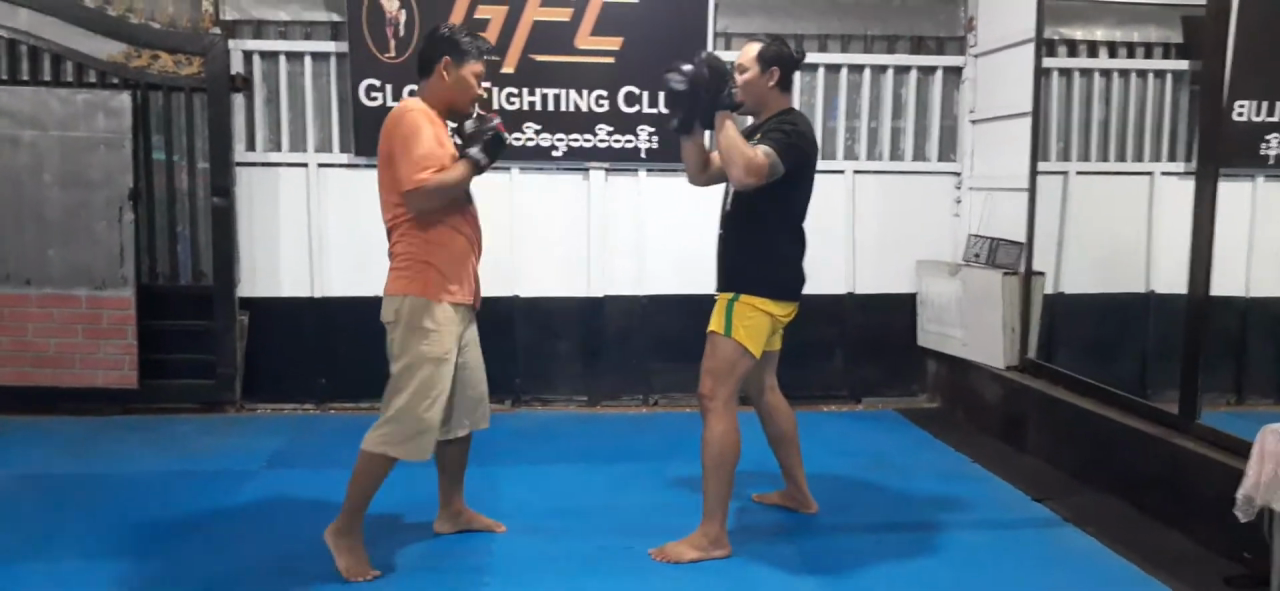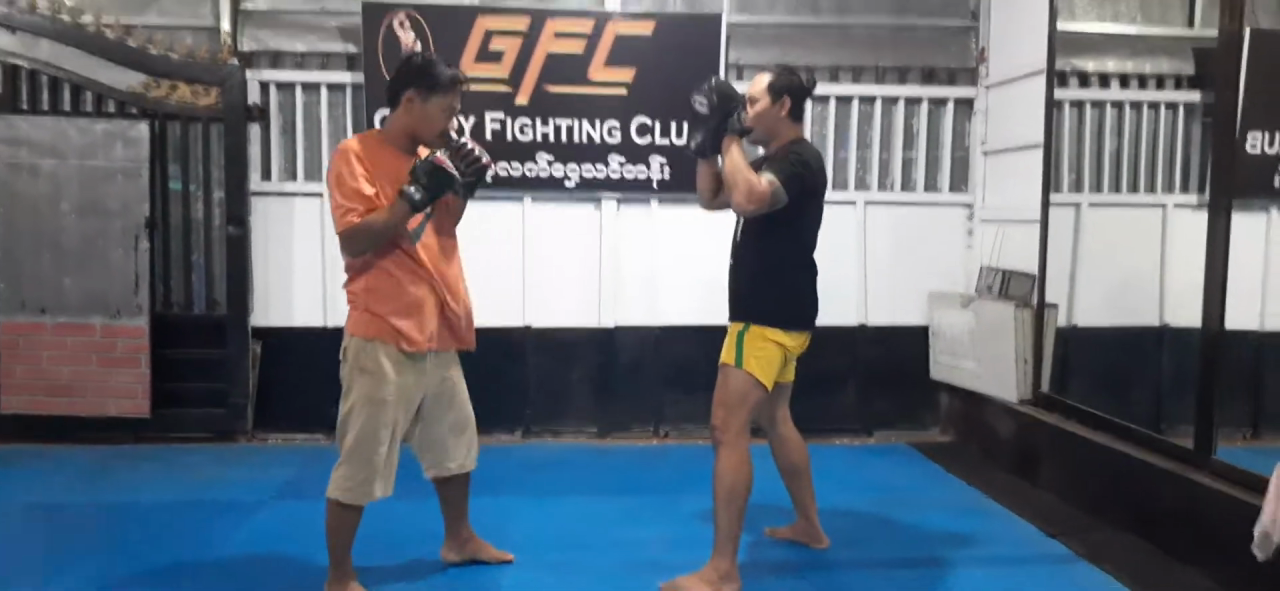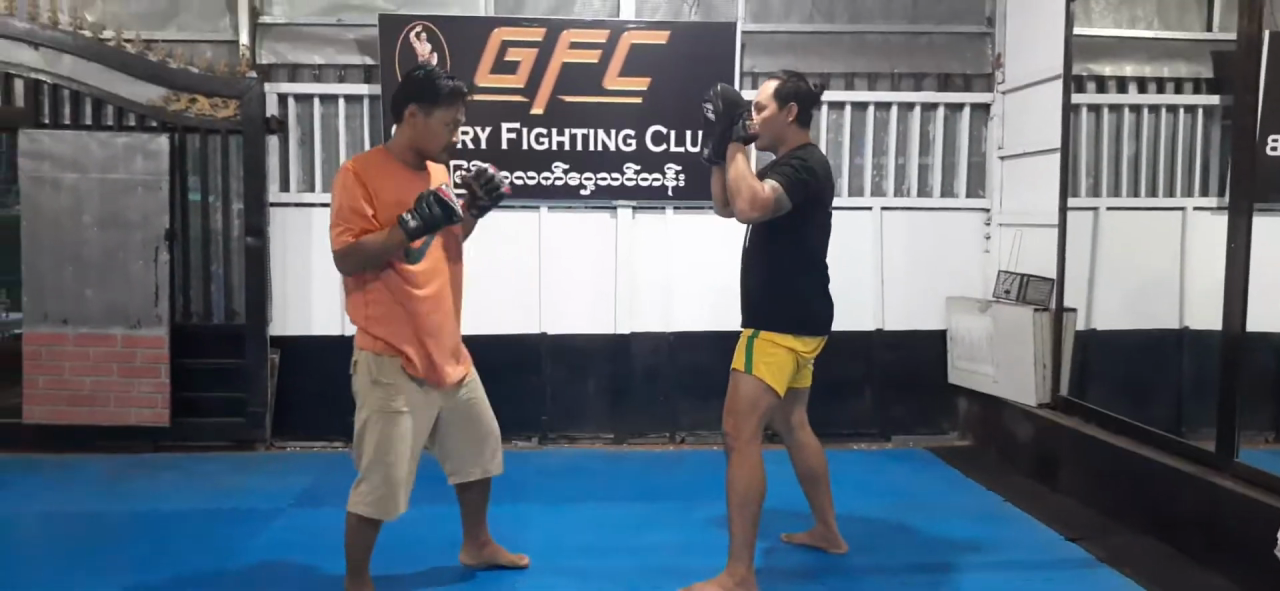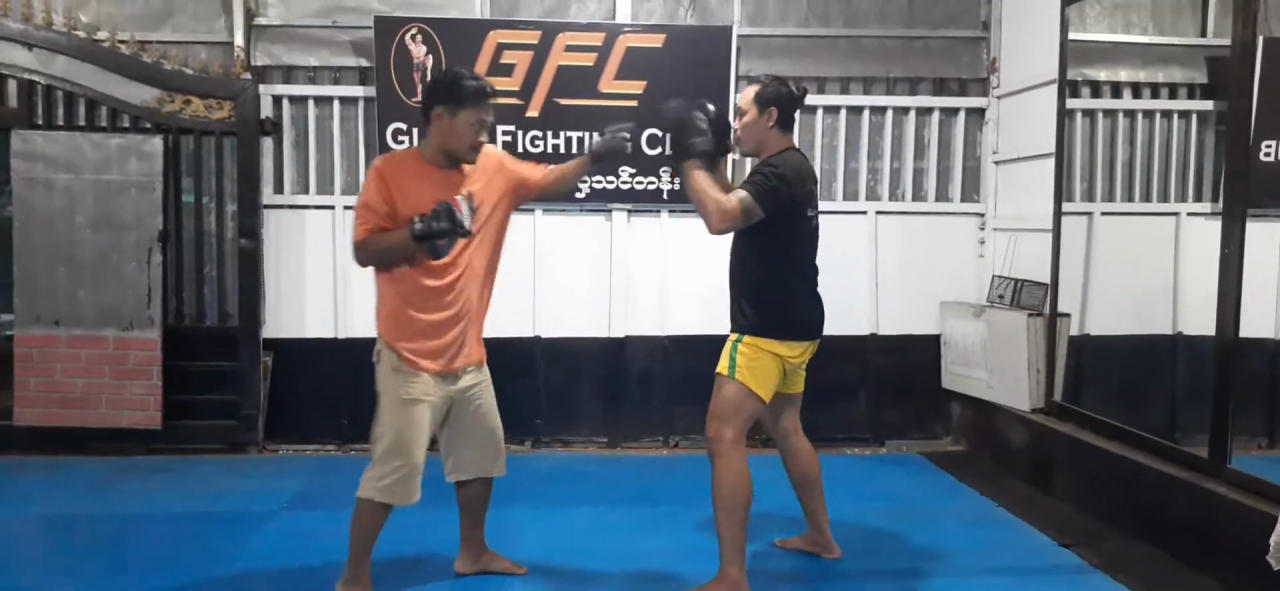
dt=0.3s
person 1, frame 1
left shoulder: (436, 123)
right shoulder: (411, 118)
right elbow: (419, 198)
left wrist: (474, 148)
right wrist: (474, 156)
left hip: (453, 295)
right hip: (421, 297)
left knee: (465, 405)
right knee: (409, 416)
left ankle: (452, 510)
right ankle: (345, 529)
person 1, frame 2
left shoulder: (425, 158)
right shoulder: (354, 154)
right elbow: (355, 240)
left wrist: (459, 188)
right wrist: (416, 194)
left hip: (437, 336)
right hip: (381, 341)
left knee: (455, 444)
right knee: (362, 461)
left ankle: (459, 540)
person 1, frame 3
left shoulder: (435, 171)
right shoulder: (359, 173)
right elbow: (347, 258)
left wrist: (477, 202)
right wrist: (411, 225)
left hip: (447, 351)
right hip: (388, 359)
left knee: (479, 448)
right knee: (382, 479)
left ankle: (477, 545)
person 1, frame 4
left shoulder: (492, 166)
right shoulder: (390, 171)
left elbow: (547, 180)
right elbow: (365, 251)
left wrist: (595, 154)
right wrist: (422, 230)
left hip: (467, 351)
right hip: (411, 354)
left knee: (482, 452)
right knee: (394, 465)
person 2, frame 1
left shoulder: (791, 130)
right shoulder: (759, 130)
left elbow: (745, 174)
right elbow: (700, 175)
left wrist: (721, 109)
right wrist: (689, 118)
left hip: (759, 287)
right hip: (758, 283)
left knee: (715, 396)
right knee: (761, 386)
left ankle: (712, 534)
right ankle: (798, 492)
person 2, frame 2
left shoulder: (799, 160)
right shoulder: (772, 160)
left elbow: (746, 200)
right elbow: (712, 197)
left wrist: (729, 135)
right wrist: (707, 140)
left hip: (770, 317)
right hip: (774, 314)
left knee: (728, 429)
right knee: (774, 419)
right ankle: (810, 526)
person 2, frame 3
left shoulder: (803, 165)
right shoulder: (789, 165)
left elbow: (750, 207)
right elbow: (728, 205)
left wrist: (735, 142)
right wrist: (718, 150)
left hip: (781, 324)
right hip: (795, 320)
left knee: (740, 434)
right knee: (792, 424)
right ankle: (828, 531)
person 2, frame 4
left shoulder: (780, 172)
right shoulder: (785, 168)
left elbow: (720, 217)
right elbow: (727, 208)
left wrist: (692, 156)
right wrist: (710, 158)
left hip: (769, 330)
right hip: (791, 325)
left knee: (724, 437)
right knee: (785, 429)
right ankle: (821, 536)
